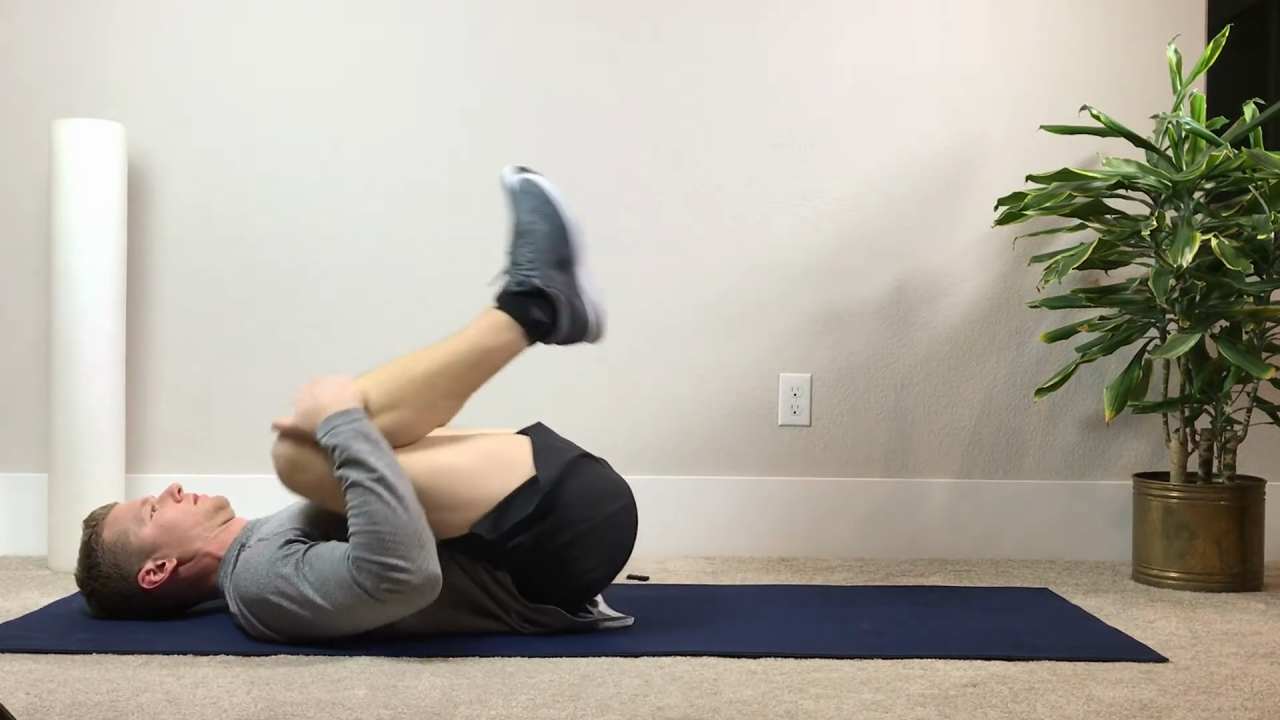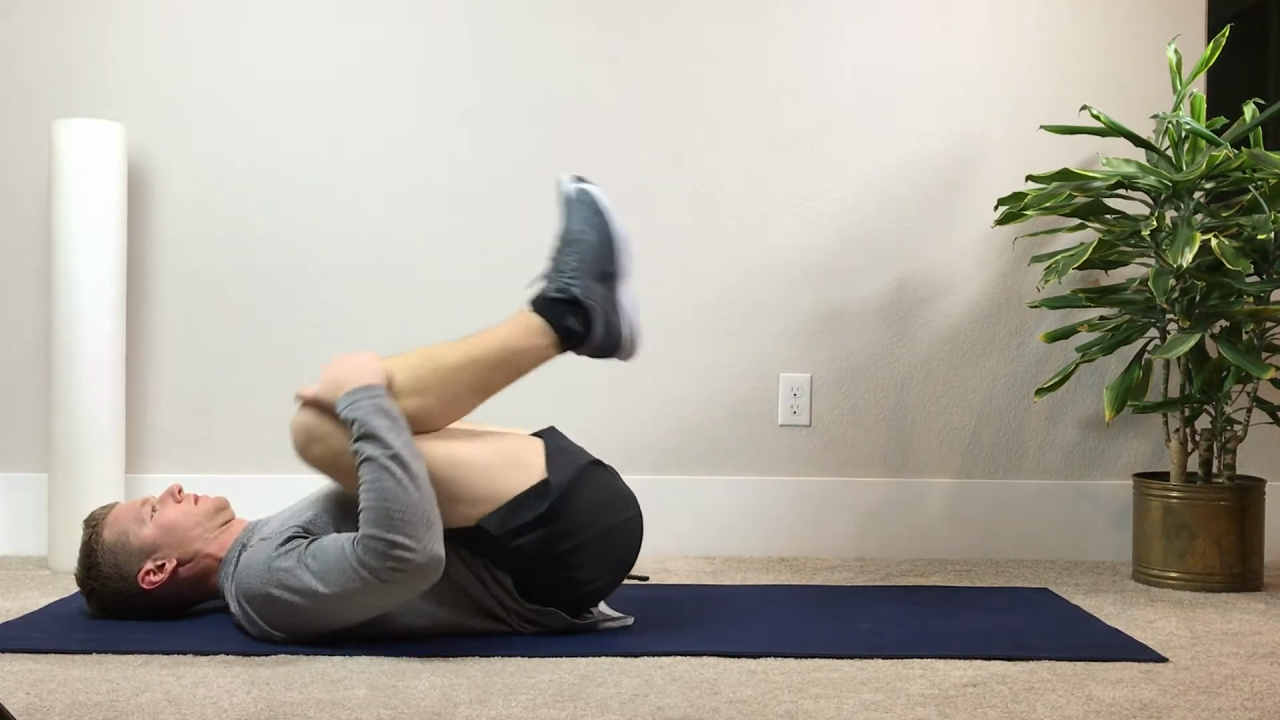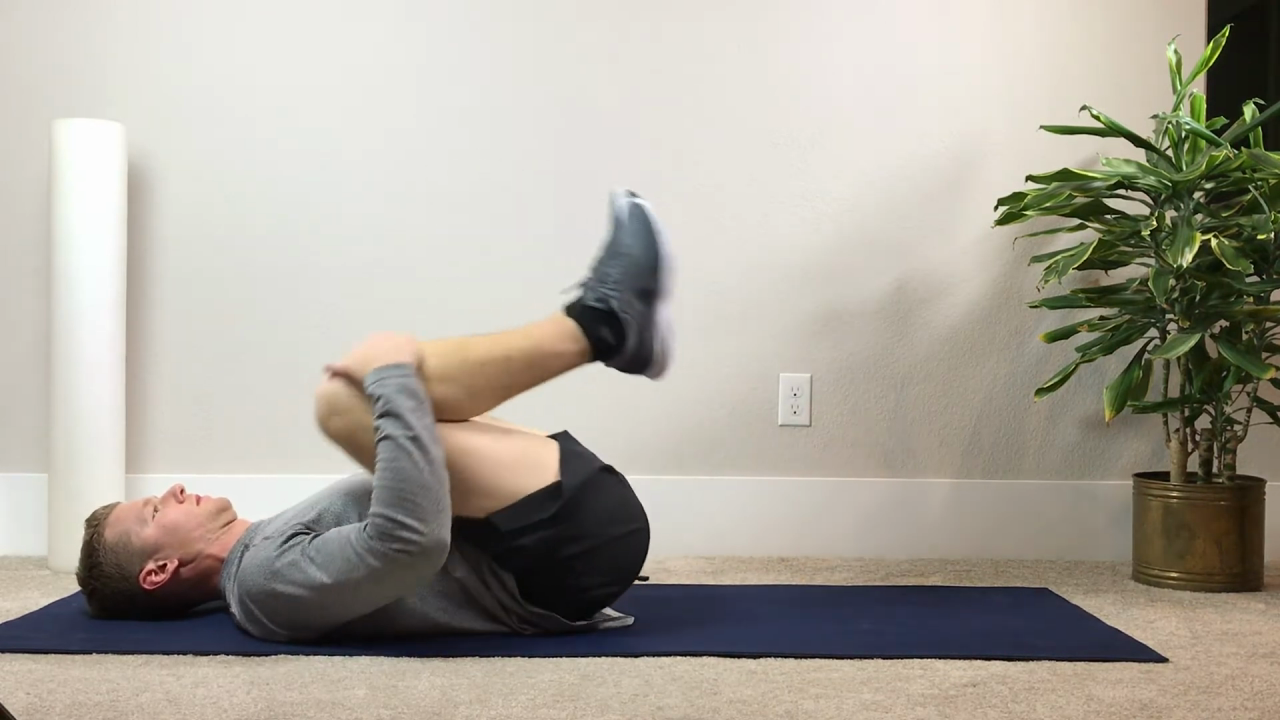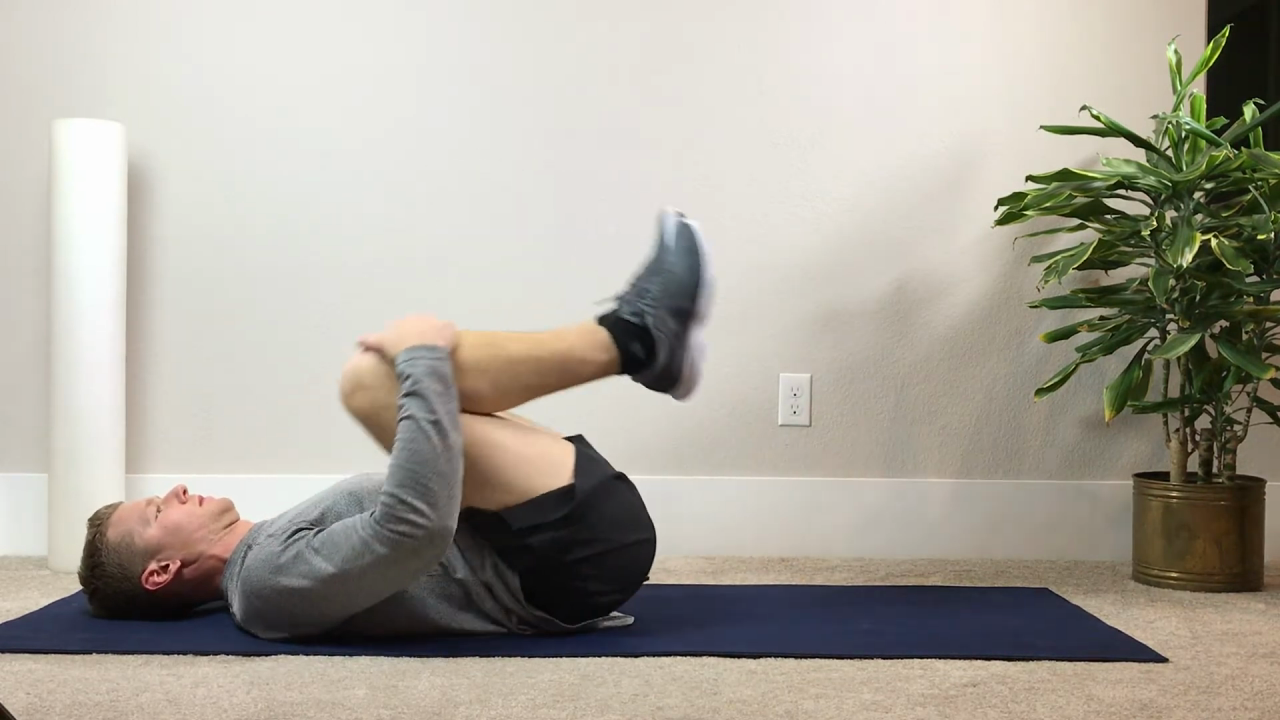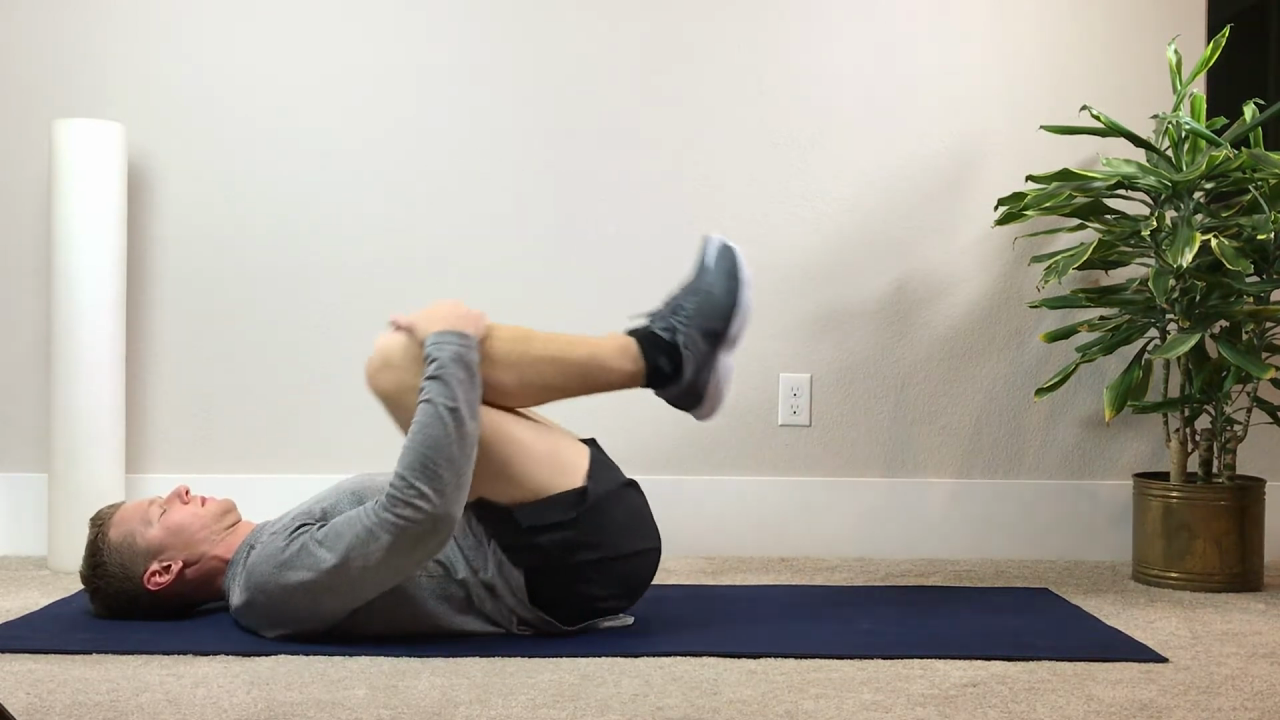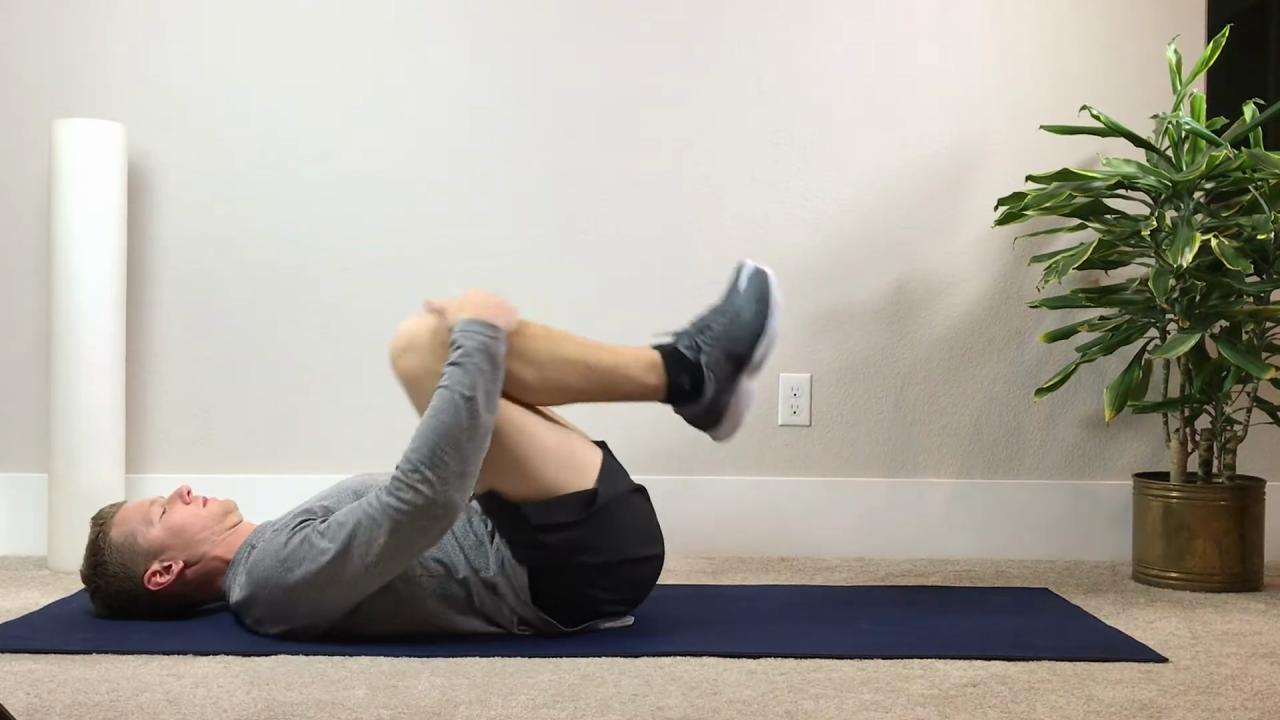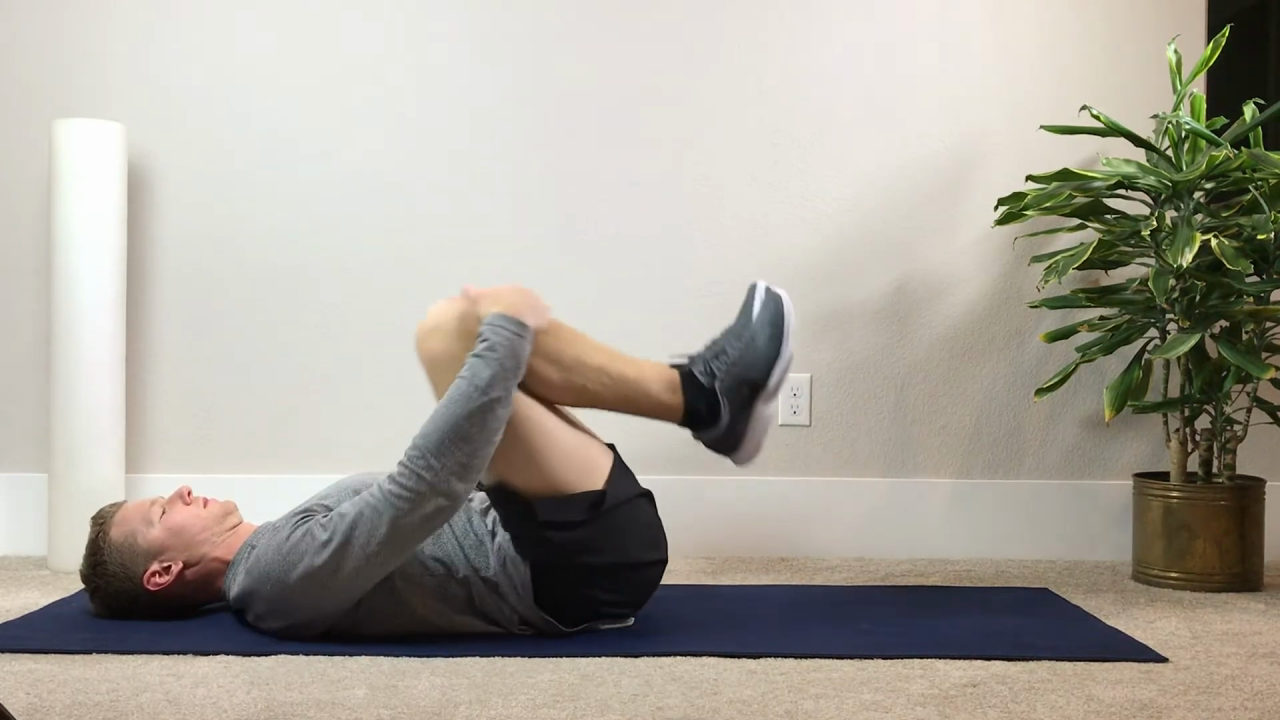
dt=0.1s
person 1, frame 1
left shoulder: (268, 544)
right shoulder: (265, 583)
right elbow: (404, 573)
right wrist: (343, 425)
left ankle: (533, 312)
right ankle: (530, 311)
person 1, frame 2
left shoulder: (268, 547)
right shoulder: (265, 583)
right elbow: (407, 555)
right wrist: (366, 403)
left hip: (561, 554)
left ankle: (565, 315)
right ankle: (563, 318)
person 1, frame 3
left shoulder: (270, 544)
right shoulder: (271, 582)
right elbow: (410, 539)
right wrist: (392, 377)
left hip: (563, 560)
left ankle: (603, 326)
right ankle: (599, 328)
person 1, frame 4
left shoulder: (277, 548)
right shoulder: (274, 583)
left elbow: (416, 502)
right elbow: (417, 527)
right wrist: (422, 362)
left hip: (577, 548)
right hip: (583, 554)
left ankle: (632, 338)
right ankle: (629, 340)
person 1, frame 5
left shoulder: (278, 550)
right shoulder: (281, 580)
left elbow: (407, 506)
right elbow: (421, 508)
right wrist: (453, 349)
left hip: (575, 559)
right hip: (583, 556)
left ankle: (662, 354)
right ankle: (661, 356)
person 1, frame 6
left shoulder: (282, 548)
right shoulder: (281, 579)
left elbow: (426, 491)
right elbow: (426, 499)
right wrist: (477, 340)
left hip: (582, 554)
right hip: (588, 560)
right knee: (427, 341)
left ankle: (684, 370)
right ankle: (681, 373)
person 1, frame 7
left shoulder: (283, 550)
right shoulder: (283, 577)
left elbow: (428, 493)
right elbow: (423, 487)
right wrist: (506, 338)
left hip: (571, 561)
right hip: (587, 567)
left knee: (472, 329)
right knee: (452, 325)
left ankle: (697, 394)
right ankle: (701, 398)
